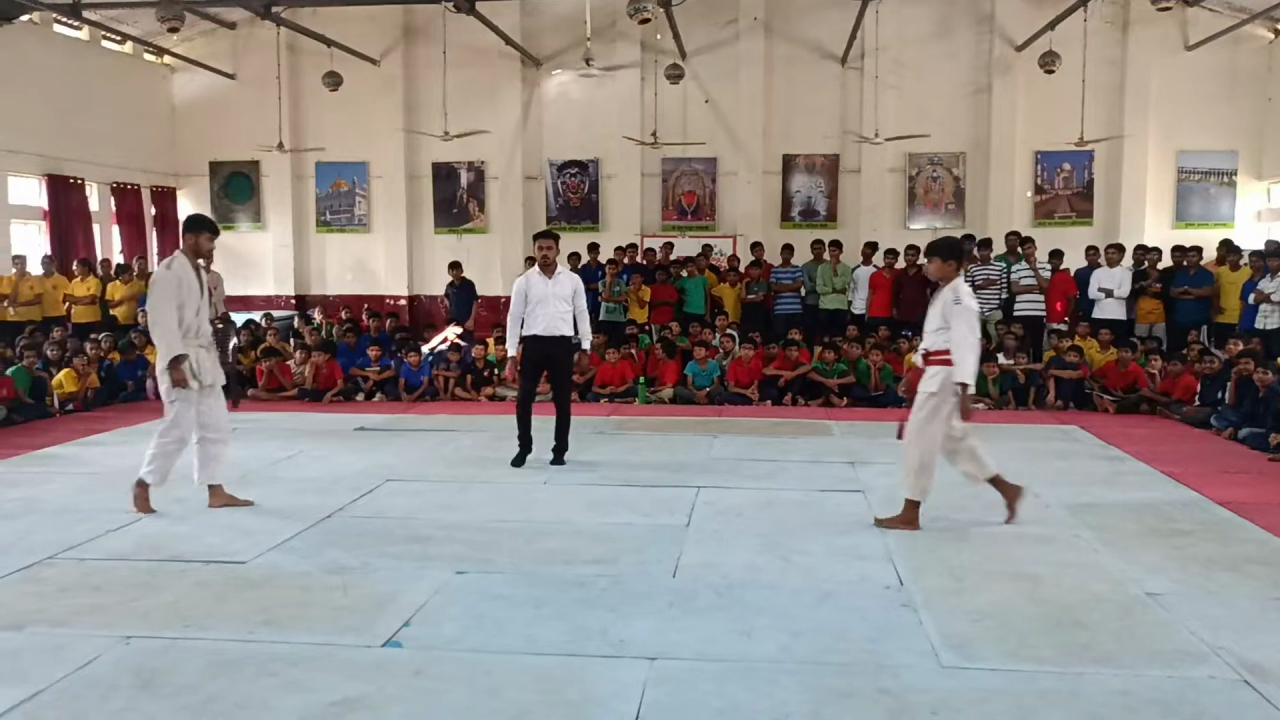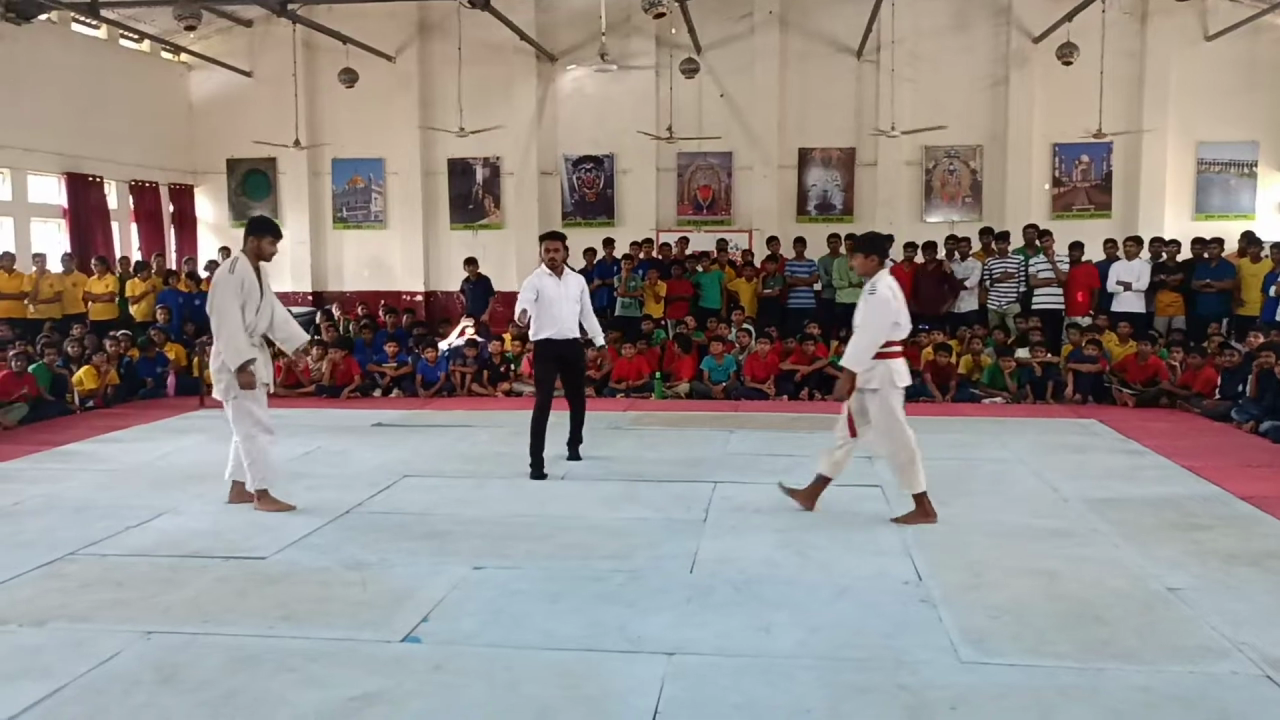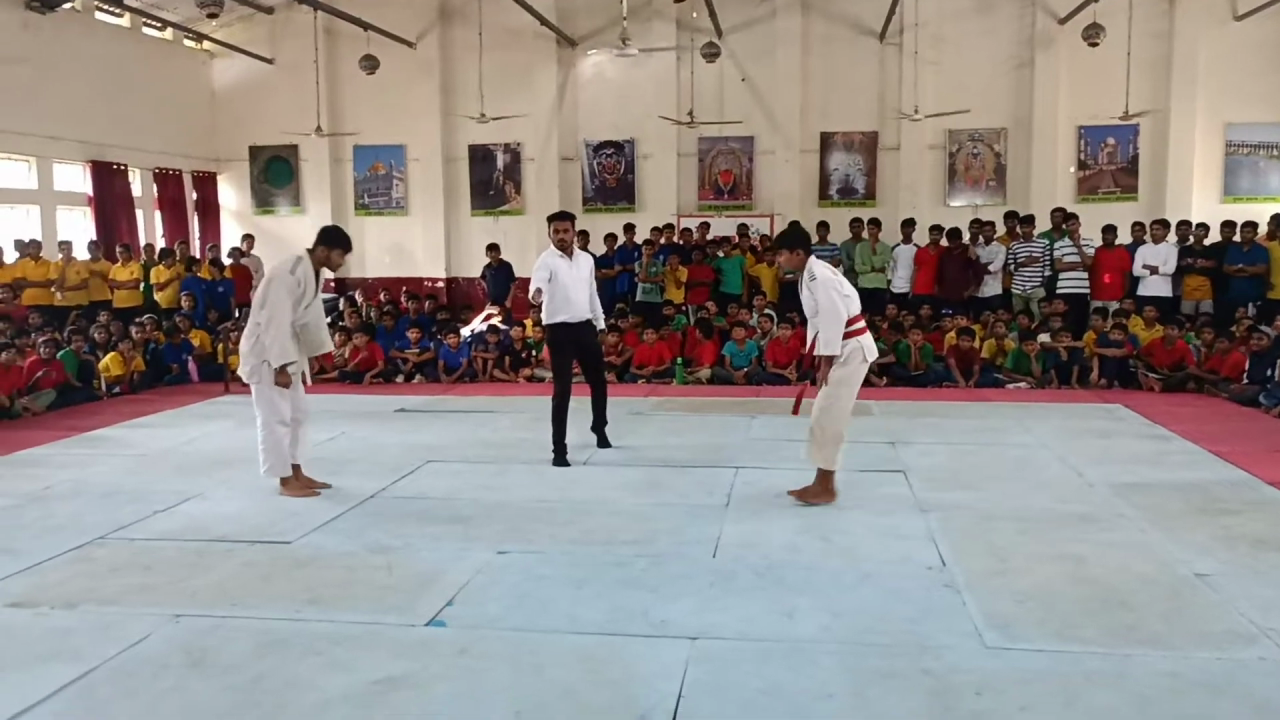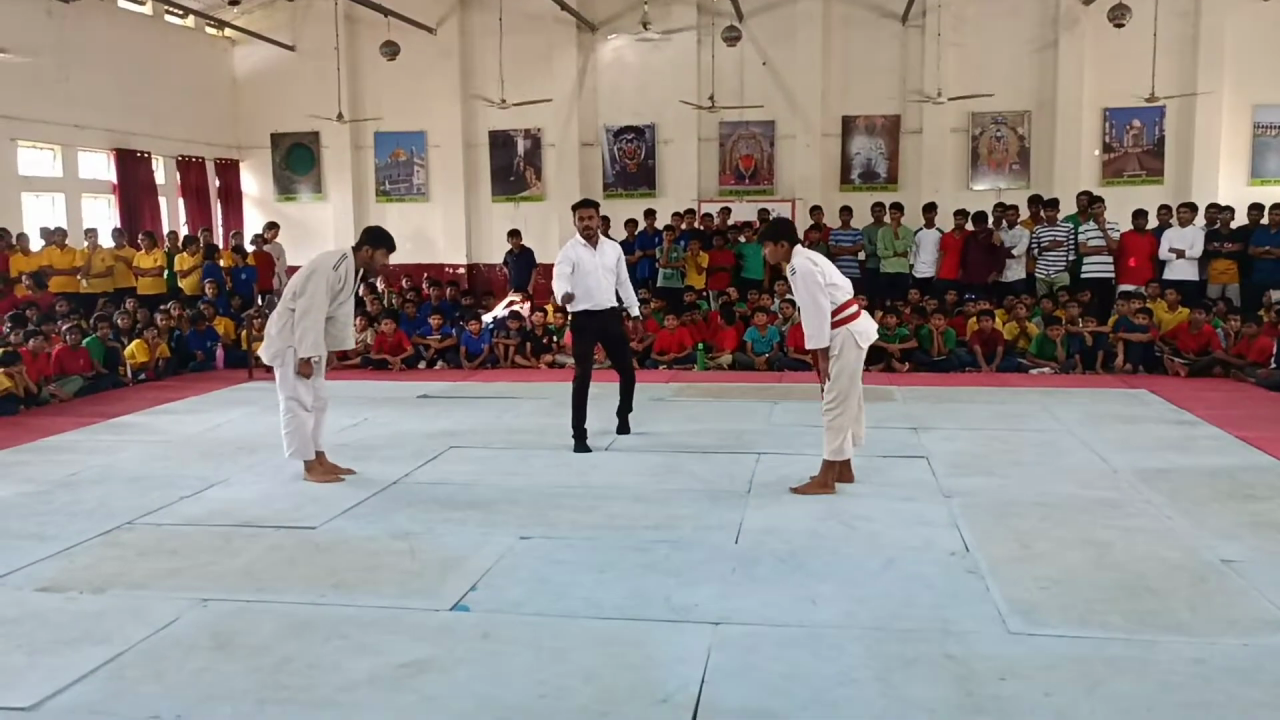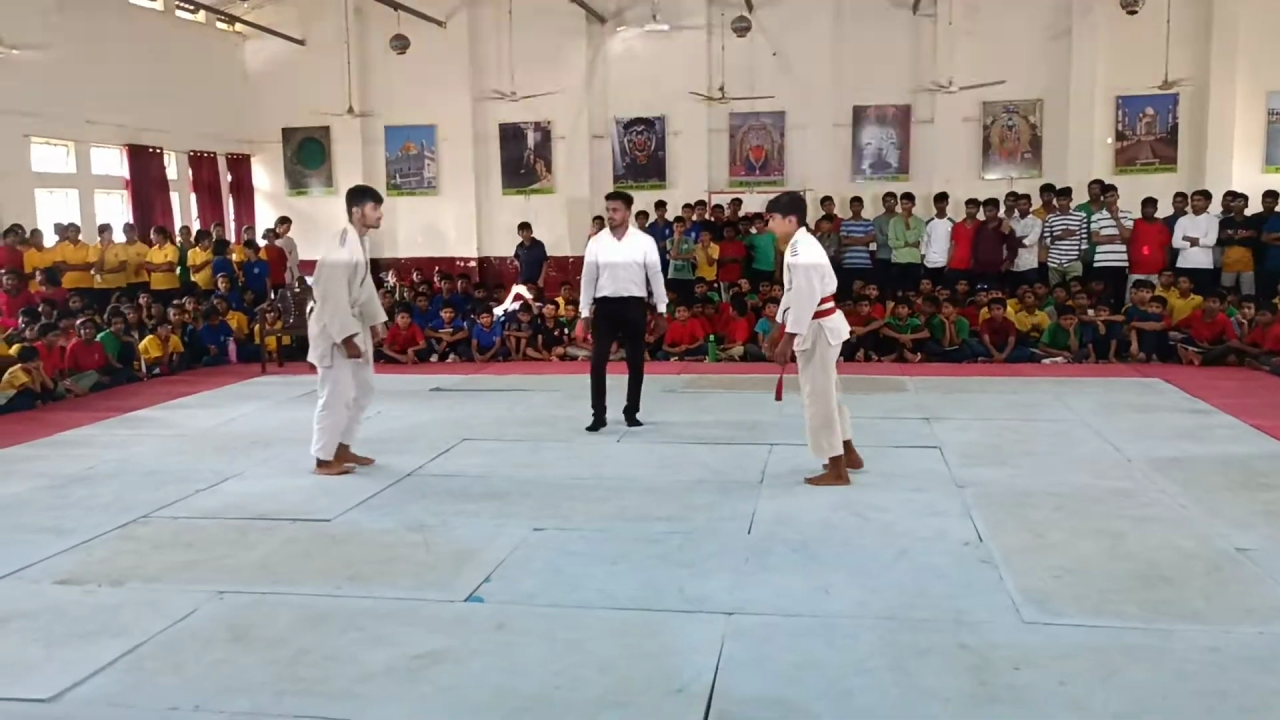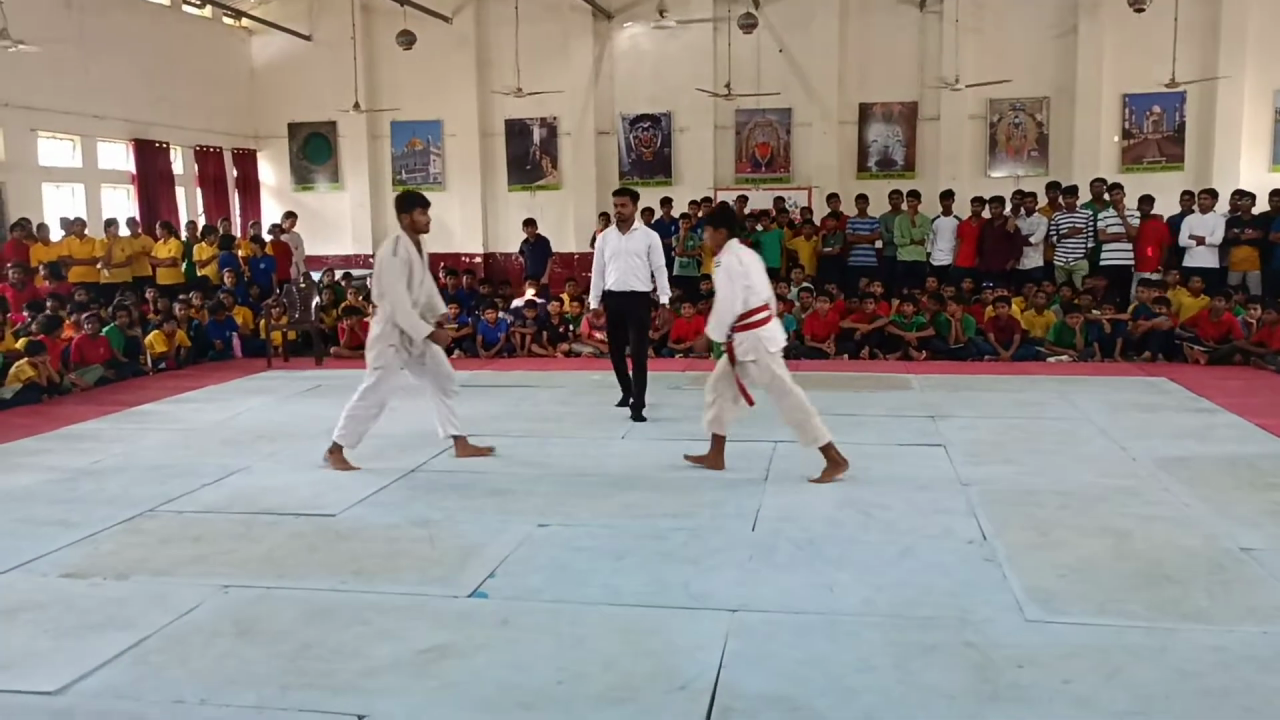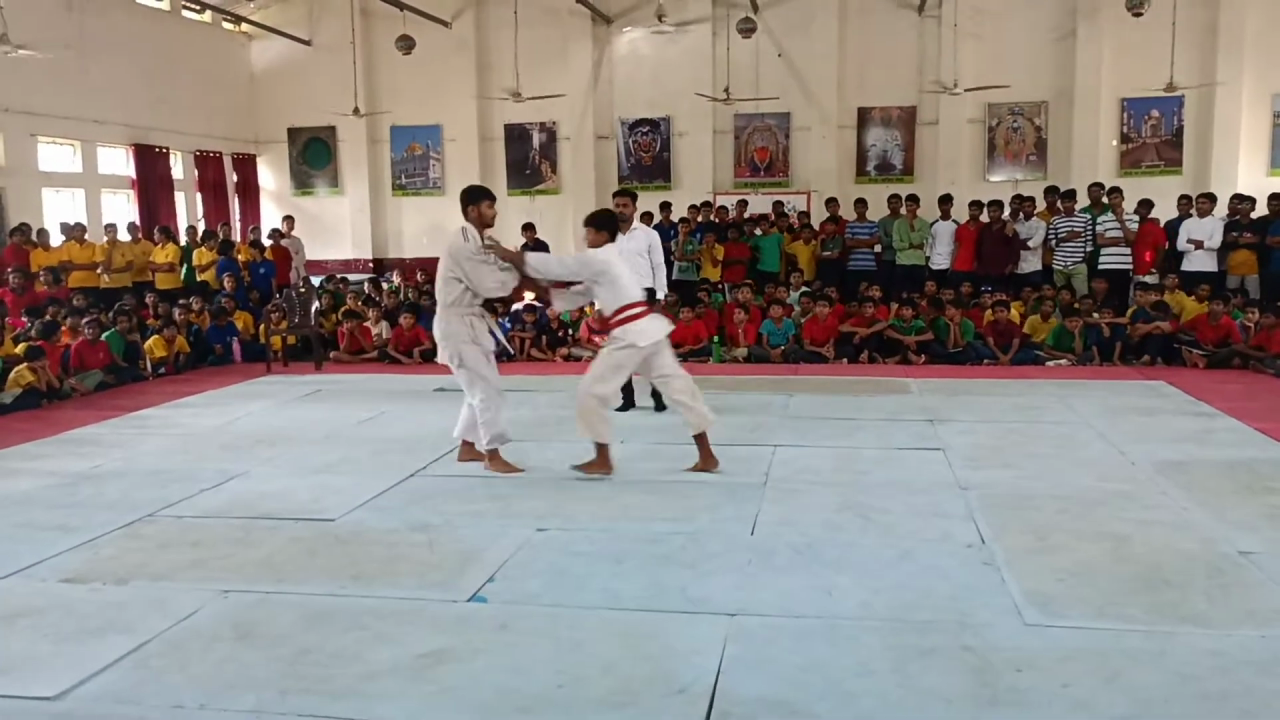
dt=0.4s
person 1, frame 1
left shoulder: (958, 297)
right shoulder: (947, 293)
left elbow: (965, 346)
left wrist: (963, 391)
left hip: (947, 377)
right hip: (939, 374)
left knee: (918, 440)
right knee: (953, 439)
left ankle: (910, 514)
right ankle: (1006, 490)
person 1, frame 2
left shoulder: (879, 290)
right shoulder: (880, 286)
left elbow: (870, 338)
left wrist: (847, 376)
right wrist: (848, 373)
left hip: (881, 372)
right hip: (870, 371)
left knee: (894, 436)
right knee: (847, 432)
left ankle: (923, 507)
right ankle: (811, 494)
person 1, frame 3
left shoulder: (818, 275)
right shoulder: (810, 274)
left elbow: (834, 319)
right elbow: (818, 321)
left wrist: (826, 363)
right wrist: (817, 358)
left hip: (851, 348)
right hip: (845, 346)
left knee: (826, 414)
right knee: (830, 413)
left ankle: (823, 486)
right ankle: (824, 482)
person 1, frame 4
left shoulder: (800, 266)
right shoulder: (805, 259)
left elbow: (816, 312)
left wrist: (820, 355)
right wrist: (821, 351)
left hip: (846, 333)
right hip: (849, 328)
left knee: (836, 403)
right knee: (845, 400)
left ankle: (826, 478)
right ankle: (843, 468)
person 1, frame 5
left shoulder: (801, 249)
right shoulder: (801, 244)
left elbow: (805, 297)
right elbow: (795, 293)
left wrist: (787, 339)
right wrist: (781, 329)
left hip: (817, 328)
right hip: (819, 325)
left knee: (818, 397)
right knee: (825, 394)
left ankle: (837, 468)
right ankle: (849, 453)
person 1, frame 6
left shoulder: (727, 260)
right shoulder: (746, 254)
left elbow: (729, 306)
left wrist: (710, 336)
left hip: (754, 337)
right hip: (760, 332)
left knee: (787, 397)
right knee: (719, 387)
left ankle: (833, 459)
right ankle: (715, 456)
person 1, frame 7
left shoulder: (597, 259)
right shoulder: (615, 258)
left elbow: (554, 266)
right elbow: (587, 290)
left wrist: (512, 256)
right wrist: (553, 300)
left hip: (630, 333)
right hip: (648, 326)
left knee: (591, 392)
right knee: (677, 387)
left ankle: (602, 460)
right ankle: (706, 455)
person 2, frame 1
left shoulder: (199, 273)
right shoulder: (169, 272)
right elbow: (163, 323)
left wrist: (211, 357)
right wrist: (175, 364)
left hip: (204, 359)
right hip: (181, 361)
left knee: (216, 428)
right knee: (178, 429)
left ankle: (216, 492)
right ankle: (143, 485)
person 2, frame 2
left shoulder: (257, 272)
right shoulder: (230, 274)
left elbow: (273, 311)
right elbow: (226, 325)
left wrist: (296, 346)
right wrist: (242, 367)
left hip: (253, 353)
right hip: (233, 359)
left knee: (250, 425)
right knee: (255, 426)
left ankle: (238, 488)
right ankle: (261, 495)
person 2, frame 3
left shoulder: (314, 273)
right shoulder: (289, 273)
left elbow: (312, 317)
right elbow: (275, 322)
left wrist: (313, 354)
right wrist: (281, 366)
left hip: (285, 344)
right hip: (264, 347)
left knee: (296, 412)
right knee: (275, 414)
left ankle: (296, 473)
right ankle: (285, 480)
person 2, frame 4
left shoulder: (353, 269)
right shoulder: (330, 267)
left elbow: (341, 312)
right elbow: (310, 313)
left wrist: (332, 348)
right wrist: (306, 357)
left hip: (312, 335)
right hip: (290, 332)
left knee: (317, 399)
right knee: (298, 400)
left ankle: (320, 459)
right ankle: (310, 466)
person 2, frame 5
left shoulder: (360, 242)
right shoulder: (340, 245)
right elbow: (333, 297)
left wrist: (374, 323)
right wrist: (349, 339)
left hip: (353, 325)
right hip: (333, 330)
left knee: (362, 390)
right knee: (335, 396)
left ankle: (341, 450)
right ankle: (323, 460)
person 2, frame 6
left shoulder: (417, 246)
right shoulder: (392, 253)
right elbow: (397, 306)
left wrist: (439, 314)
right wrist: (432, 333)
left hip: (419, 330)
right hip: (393, 333)
left knee: (444, 382)
right knee: (374, 393)
left ankle: (460, 444)
right ankle: (335, 451)
person 2, frame 7
left shoulder: (478, 241)
right shoulder: (462, 245)
left elbow: (499, 275)
right elbow: (490, 285)
right wrist: (516, 271)
left hip: (471, 321)
right hip: (455, 324)
left knee: (480, 389)
right knee: (488, 388)
left ankle: (467, 447)
right ankle: (493, 454)
person 3, frame 1
left shoulder: (573, 280)
right shoulder: (524, 281)
left elbow: (581, 313)
right elbow: (515, 316)
left wrist: (586, 346)
right wrist: (512, 350)
left hip: (562, 344)
right hip: (534, 344)
left knee: (563, 401)
right knee: (524, 398)
left ankle: (559, 450)
right ankle: (524, 446)
person 3, frame 2
left shoulder: (578, 280)
right shoulder: (534, 280)
left elbow: (587, 313)
right elbow: (524, 303)
left wrist: (599, 343)
right wrist: (522, 314)
left hip: (572, 345)
right hip: (545, 346)
left knee: (577, 400)
right knee: (543, 403)
left ankle: (574, 445)
right ankle: (536, 462)
person 3, frame 3
left shoulder: (586, 260)
right shoulder: (546, 261)
right elbow: (537, 285)
left wrist: (600, 326)
right wrist: (536, 294)
left hip: (585, 328)
right hip: (559, 331)
left knee: (599, 381)
right knee: (562, 391)
left ankle: (599, 428)
right ankle: (559, 450)
person 3, frame 4
left shoulder: (614, 248)
right shoulder: (569, 251)
left elbow: (623, 282)
right elbow: (559, 280)
left wrist: (635, 313)
right wrist: (563, 294)
left hip: (611, 315)
right hip: (583, 318)
left knee: (627, 370)
right knee: (582, 377)
left ankle: (623, 414)
right ankle: (579, 435)
person 3, frame 5
left shoulder: (645, 241)
right shoulder: (596, 242)
left elbow: (655, 276)
right elbow: (588, 278)
left wrist: (661, 309)
right wrist: (585, 311)
left hip: (634, 305)
right hip: (605, 305)
left knee: (636, 362)
right knee: (598, 360)
left ankle: (631, 411)
right ankle: (598, 414)
person 3, frame 6
left shoulder: (649, 236)
right shoulder: (604, 237)
left elbow: (659, 270)
right elbow: (598, 272)
left wrist: (663, 303)
right wrist: (594, 304)
left hip: (638, 298)
right hip: (613, 299)
left knee: (638, 354)
right knee: (615, 351)
left ankle: (638, 405)
right ankle: (626, 392)
person 3, frame 7
left shoulder: (649, 234)
left elbow: (659, 267)
left wrist: (659, 299)
left hip: (643, 295)
left ankle: (657, 394)
right ankle: (627, 397)
